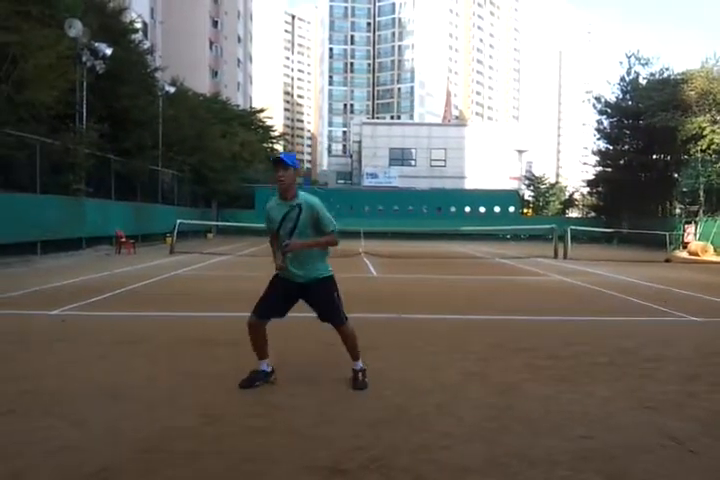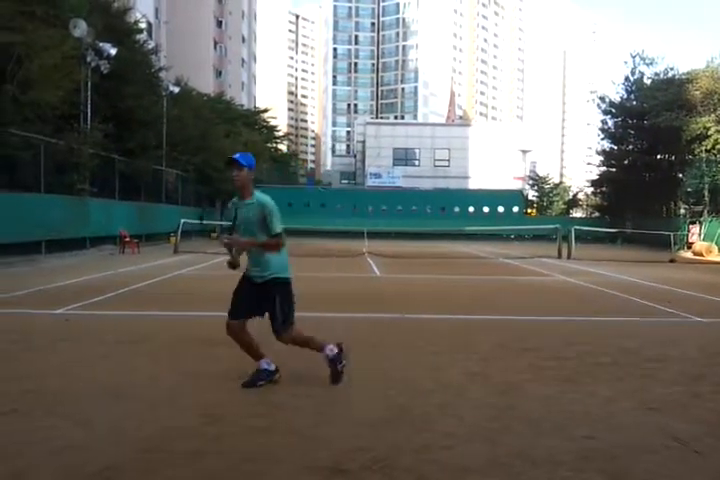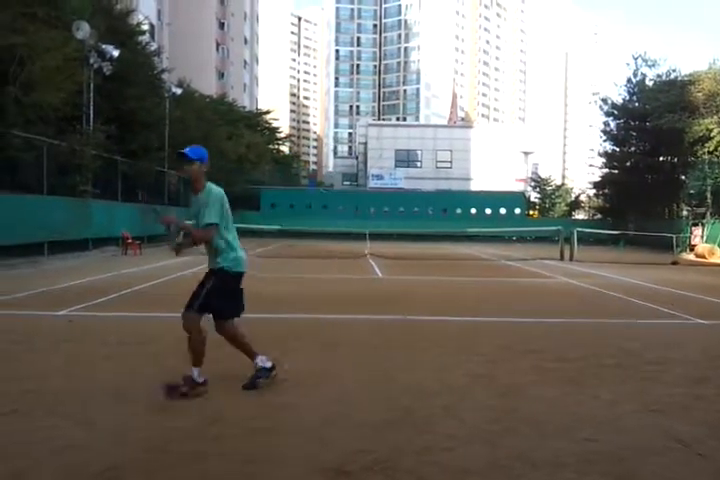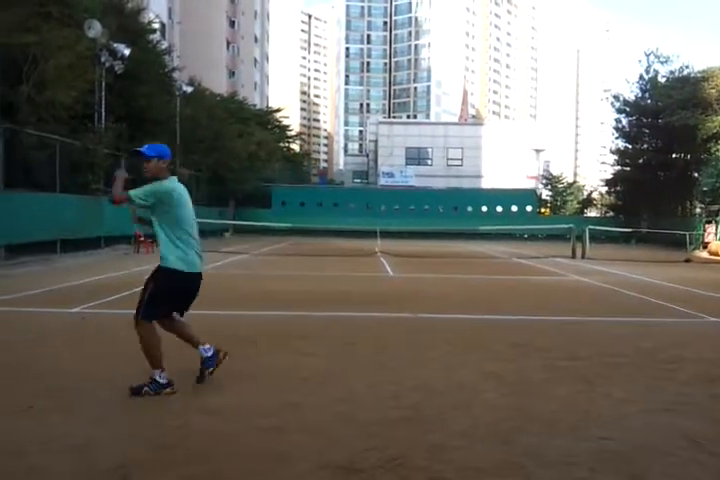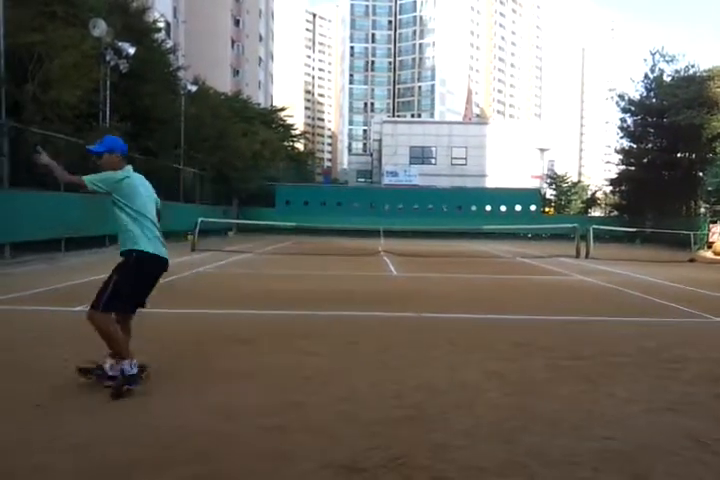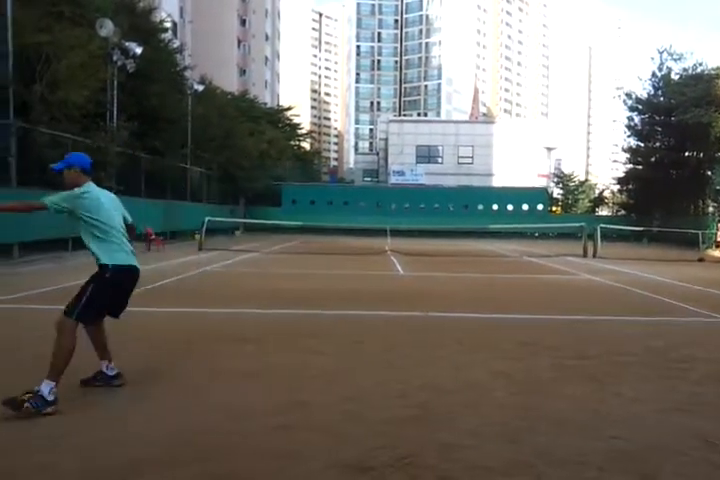
dt=0.2s
person 1, frame 1
left shoulder: (311, 204)
right shoulder: (271, 205)
left elbow: (333, 238)
left wrist: (307, 244)
right wrist: (278, 256)
left hip: (318, 275)
right hip: (286, 276)
left knee: (341, 325)
right knee: (256, 322)
left ankle: (358, 368)
right ankle: (264, 368)
person 1, frame 2
left shoulder: (264, 203)
right shoulder: (233, 205)
left elbow: (278, 241)
left wrist: (244, 241)
right wrist: (234, 254)
left hip: (274, 274)
right hip: (252, 274)
left knee: (285, 334)
right knee: (233, 326)
left ankle: (332, 352)
right ankle: (266, 367)
person 1, frame 3
left shoulder: (213, 194)
right shoulder: (197, 197)
left elbow: (204, 236)
left wrist: (177, 224)
right wrist: (184, 243)
left hip: (227, 265)
right hip: (227, 265)
left knee: (191, 317)
right knee: (224, 324)
left ankle: (196, 378)
right ankle: (263, 365)
person 1, frame 4
left shoulder: (162, 189)
right shoulder: (175, 188)
left elbow: (117, 198)
left wrist: (120, 178)
right wrist: (152, 221)
left hip: (175, 267)
right hip: (192, 267)
left knee: (143, 321)
right knee: (166, 317)
left ankle: (160, 380)
right ankle: (207, 352)
person 1, frame 5
left shoulder: (116, 179)
right shoulder: (142, 182)
left elbow: (70, 180)
right elbow: (156, 216)
left wrist: (49, 163)
left hip: (141, 256)
right hip: (158, 257)
left knee: (97, 313)
right knee: (121, 311)
left ankle: (129, 369)
right ankle: (114, 367)
person 1, frame 6
left shoulder: (76, 196)
right shoulder: (109, 196)
left elbow: (31, 207)
right elbow: (131, 229)
left hip: (115, 269)
right hip: (128, 267)
left knee: (67, 323)
right knee: (91, 318)
left ankle: (45, 394)
right ankle: (109, 371)
